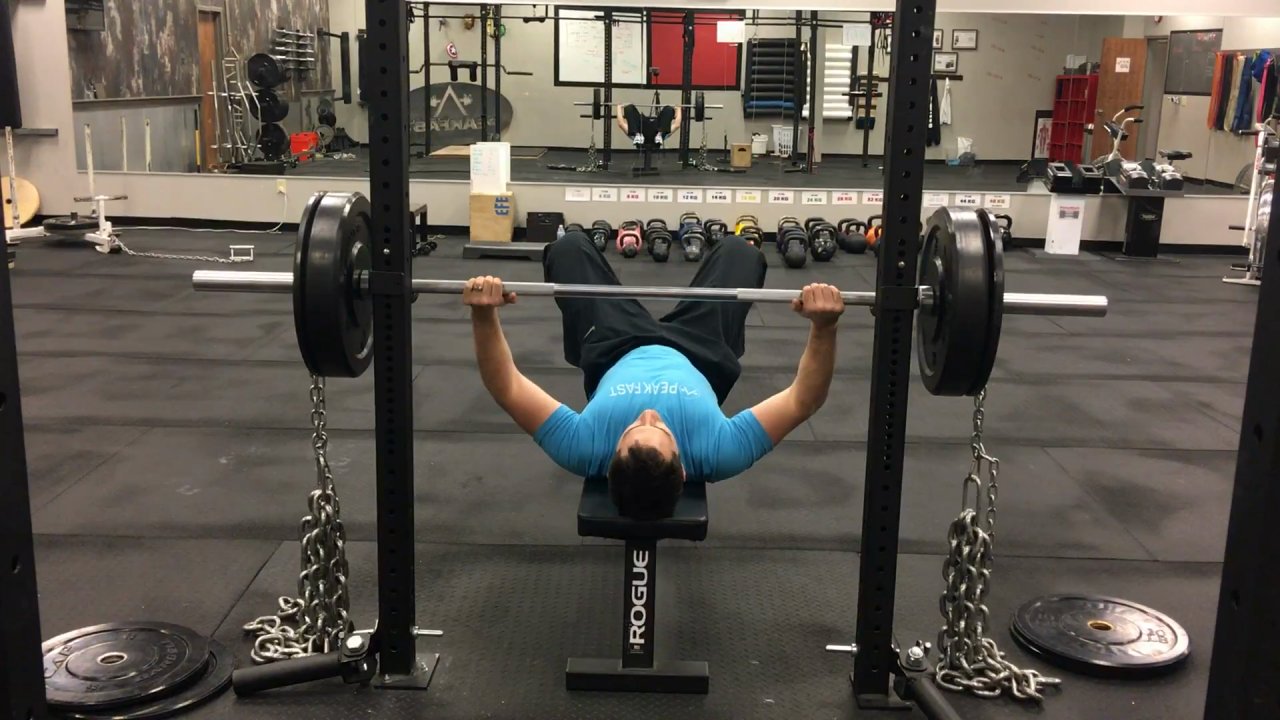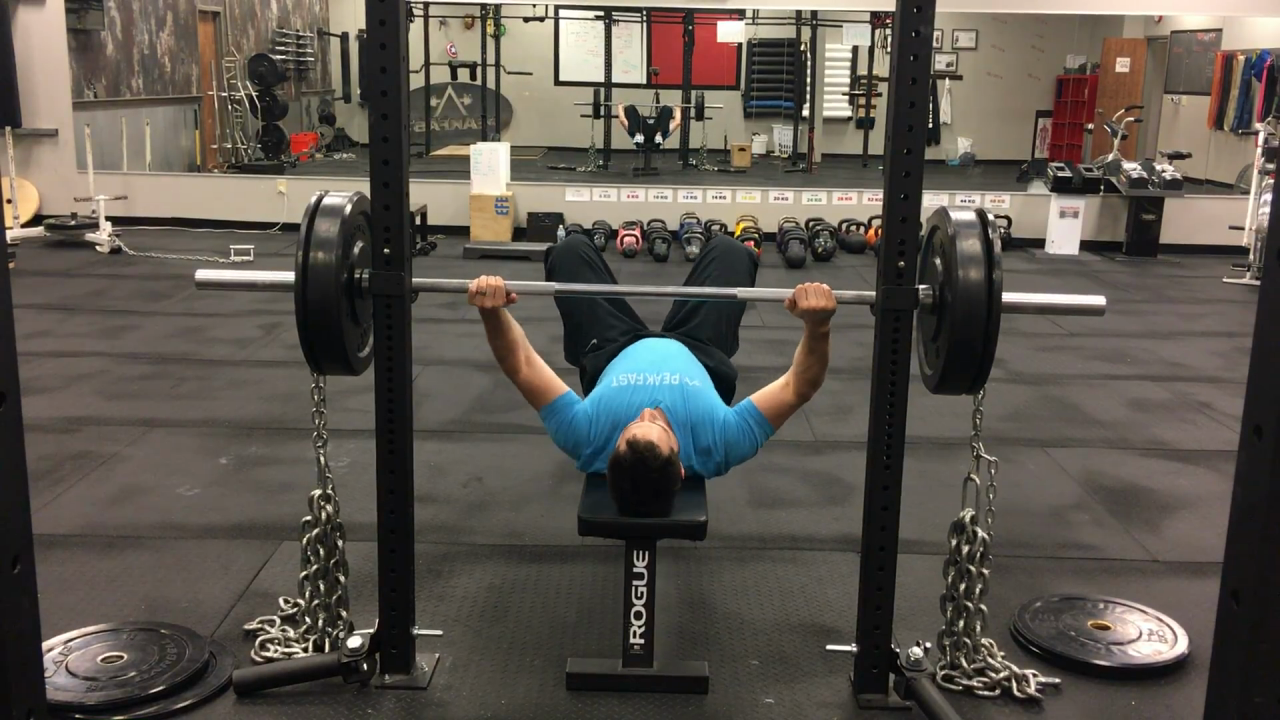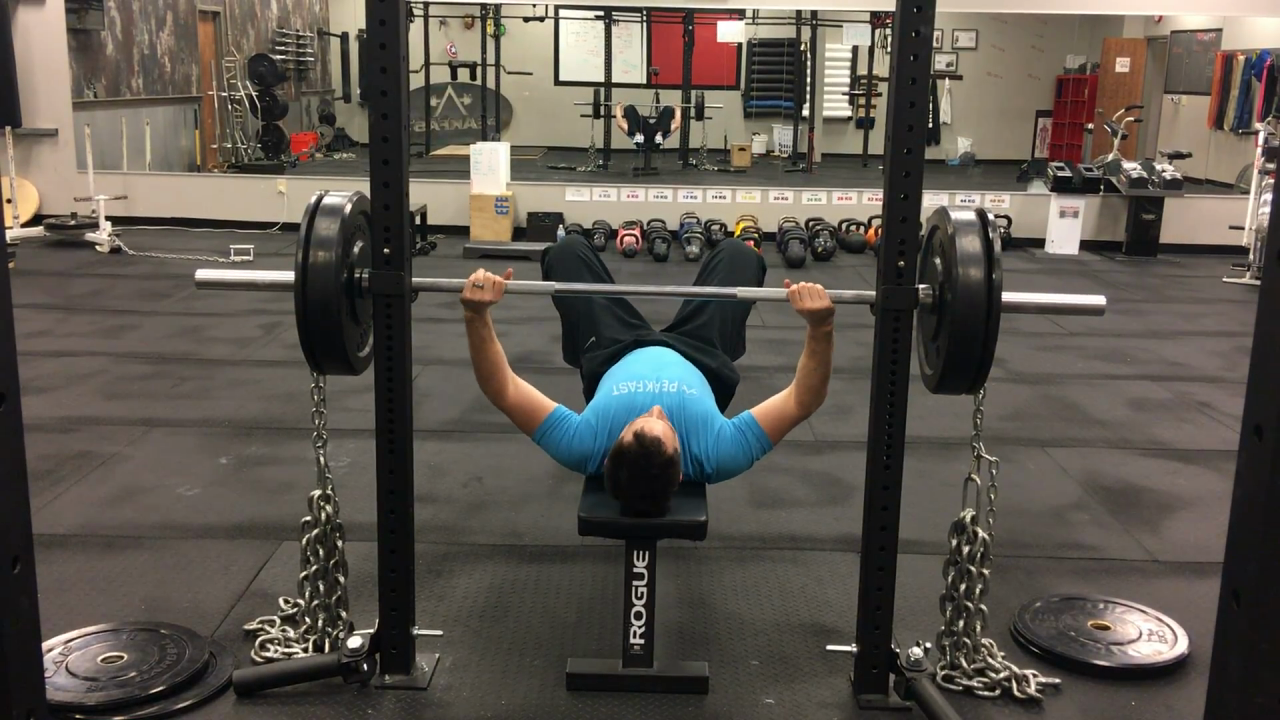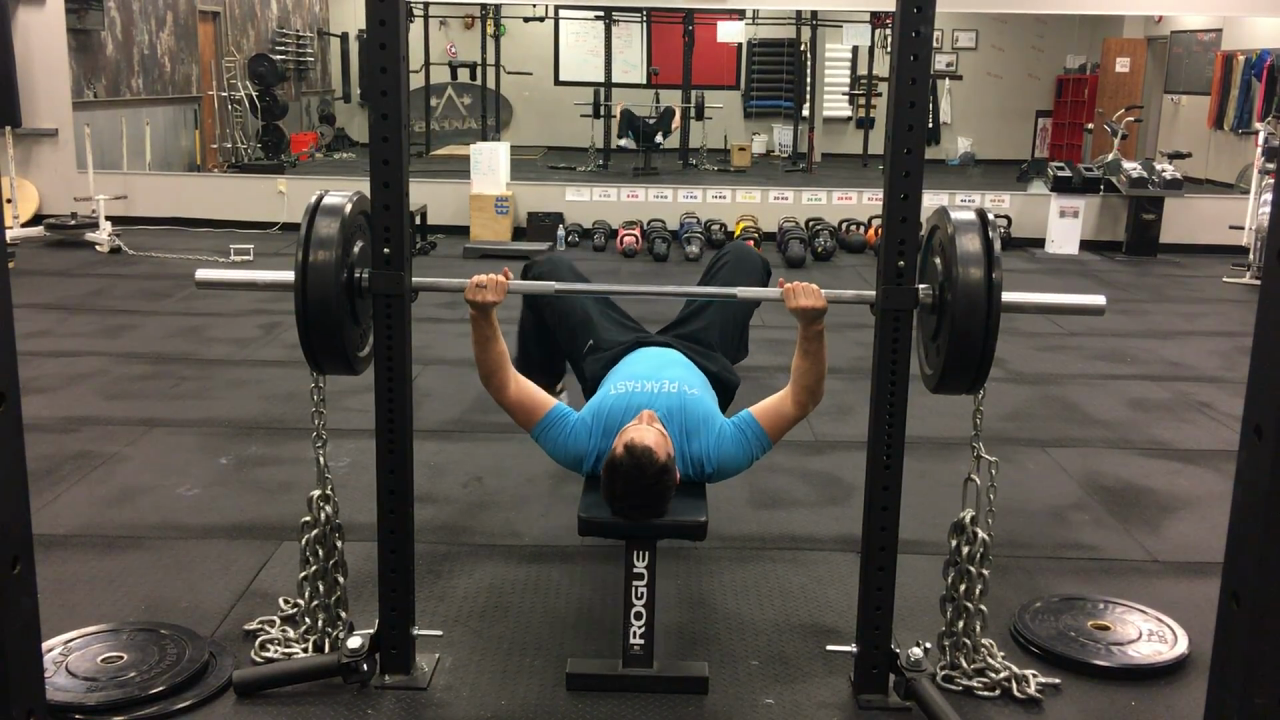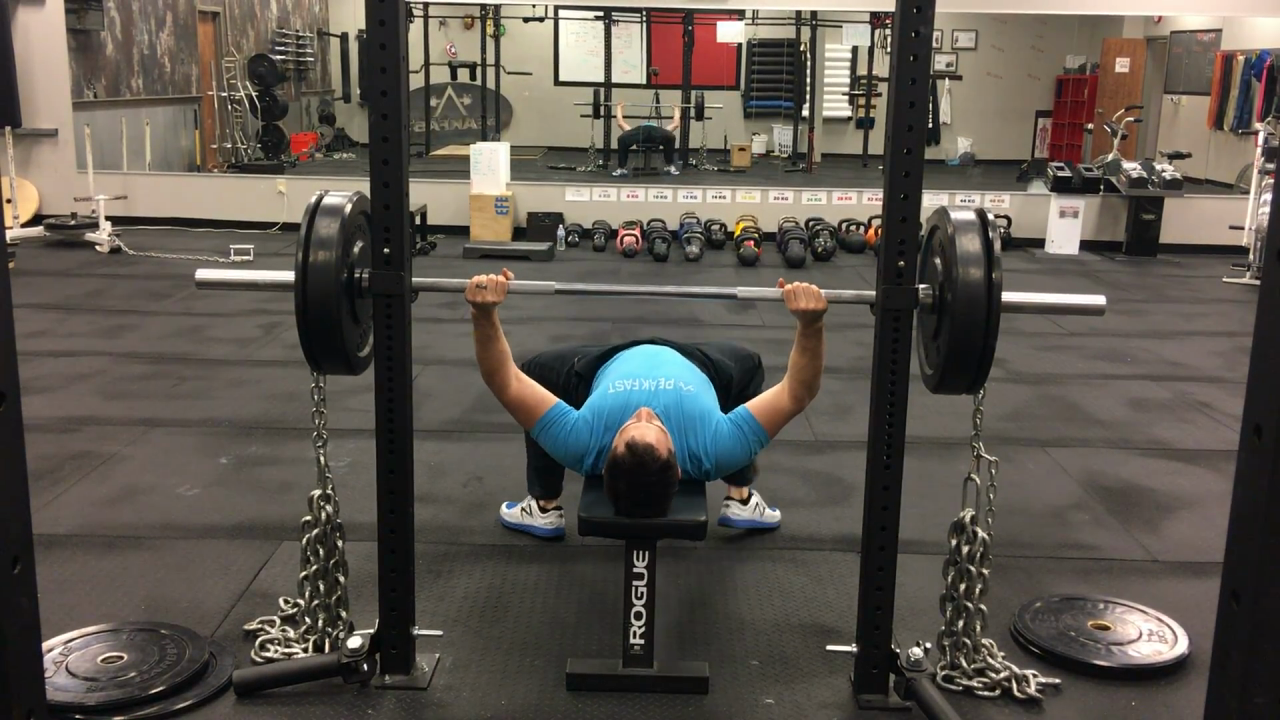
dt=1s
person 1, frame 1
left shoulder: (586, 450)
right shoulder: (714, 453)
left elbow: (507, 388)
right elbow: (803, 400)
left wrist: (484, 316)
right wrist: (823, 327)
left hip: (614, 357)
right hip: (696, 360)
left knee: (569, 246)
right knee: (739, 251)
person 1, frame 2
left shoulder: (587, 438)
right shoulder: (719, 444)
left elbow: (521, 366)
right elbow: (799, 387)
left wrist: (492, 312)
right wrist: (816, 326)
left hip: (614, 357)
right hip: (695, 357)
left knee: (571, 249)
right knee: (728, 250)
person 1, frame 3
left shoulder: (584, 448)
right shoulder: (715, 454)
left elbow: (501, 390)
right elbow: (804, 399)
left wrist: (477, 314)
right wrist: (820, 327)
left hip: (614, 361)
right hip: (698, 363)
left knee: (569, 249)
right knee: (736, 253)
person 1, frame 4
left shoulder: (582, 447)
right shoulder: (713, 456)
left elbow: (504, 386)
right elbow: (801, 399)
left wrist: (482, 315)
right wrist: (811, 326)
left hip: (615, 362)
right hip: (697, 362)
left knee: (546, 269)
right knee: (743, 257)
person 1, frame 5
left shoulder: (583, 446)
right shoulder: (711, 450)
left elbow: (504, 382)
right elbow: (797, 394)
left wrist: (484, 315)
right wrist: (810, 324)
left knee: (536, 369)
right knee: (746, 363)
left ankle: (545, 508)
right ankle: (740, 498)
